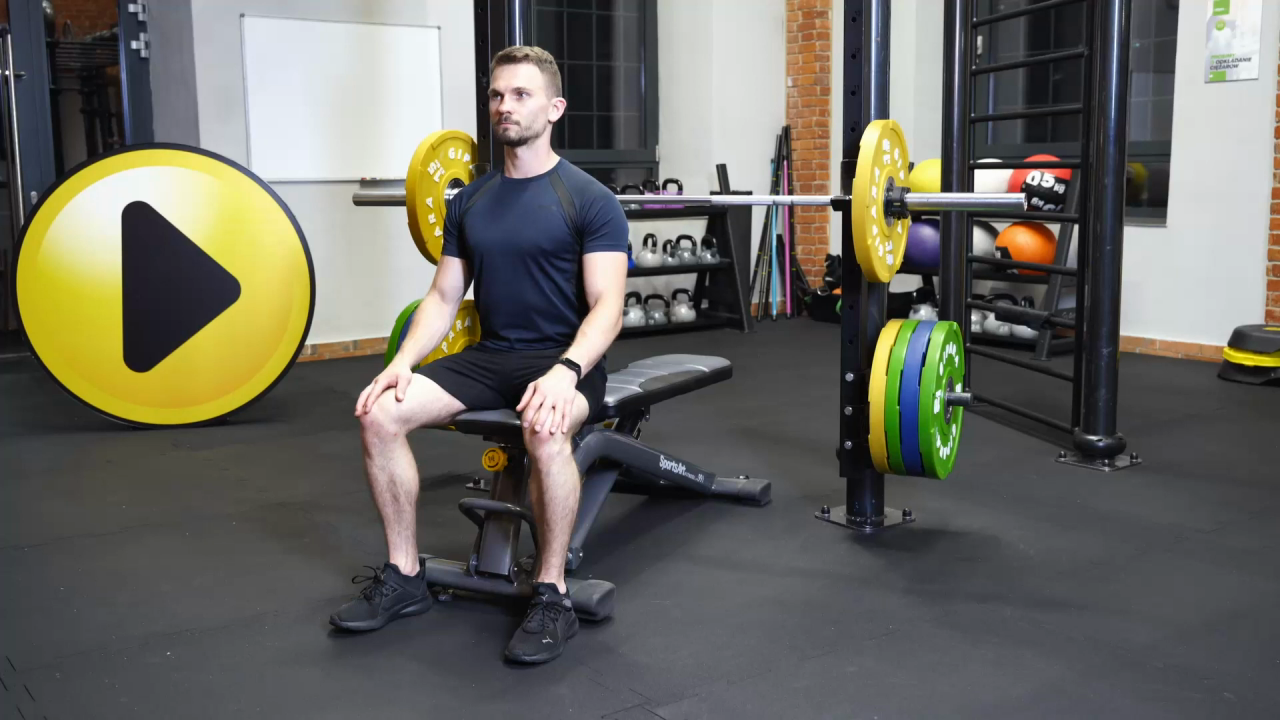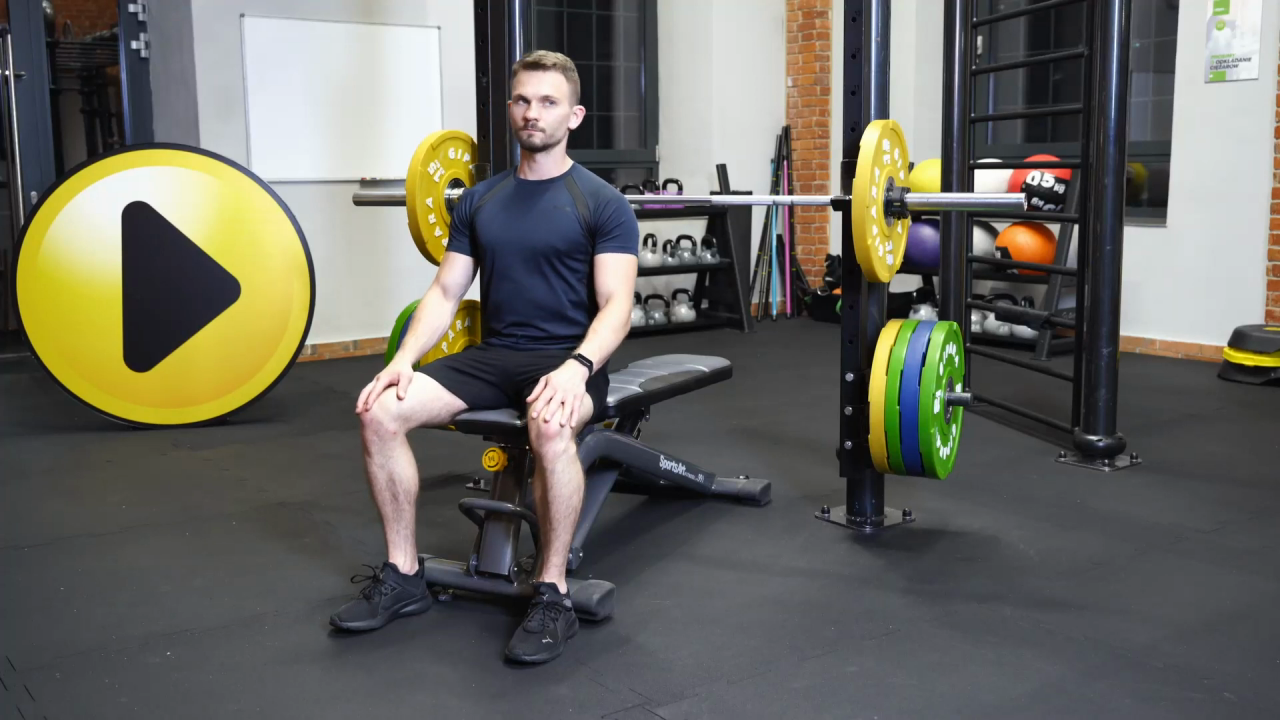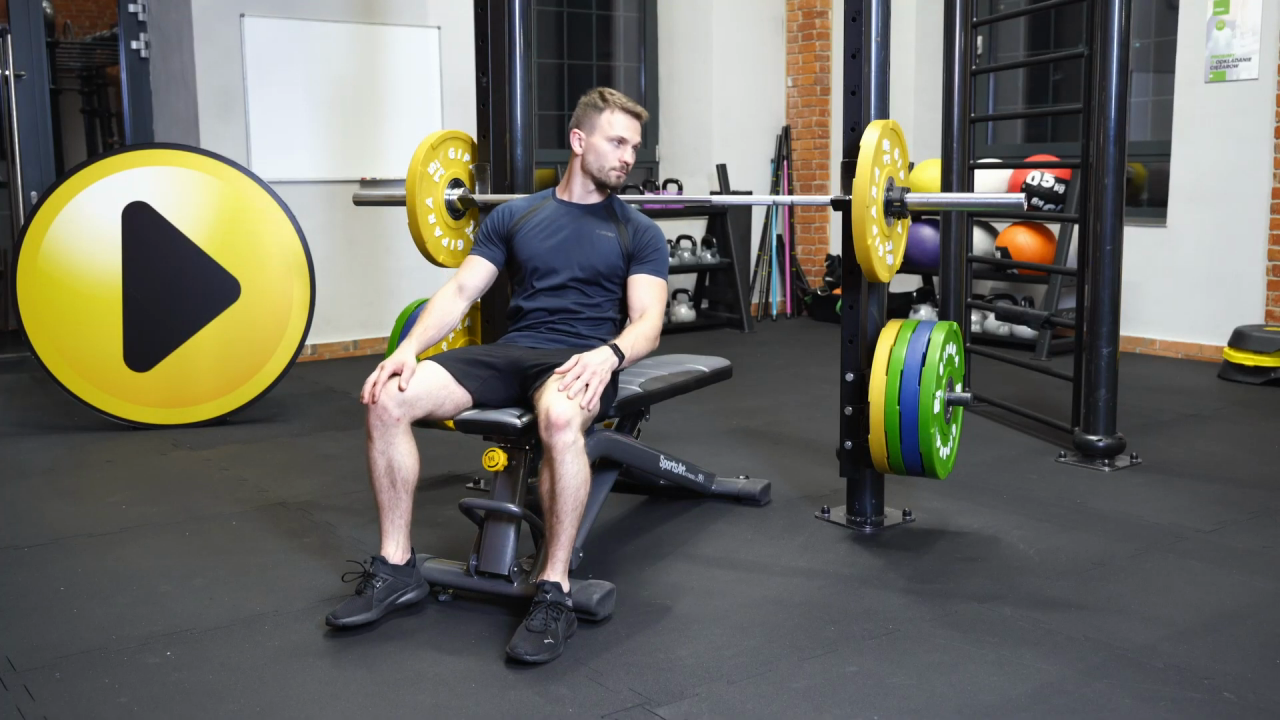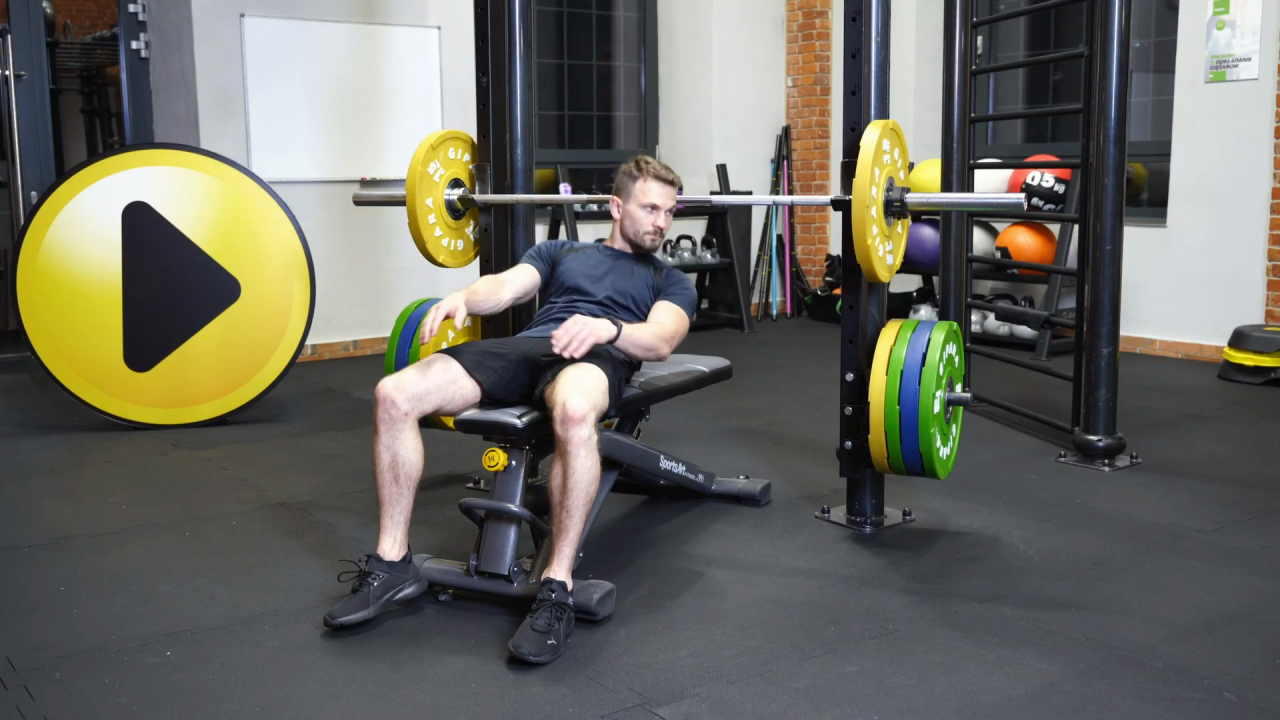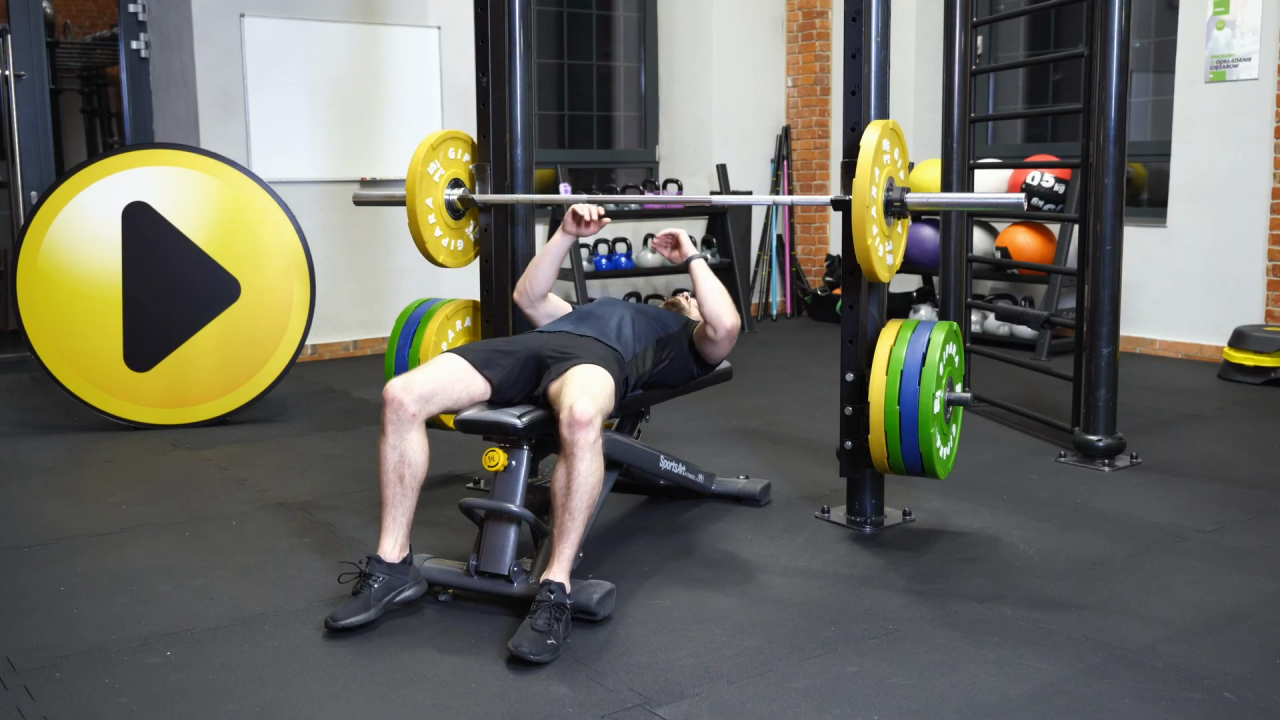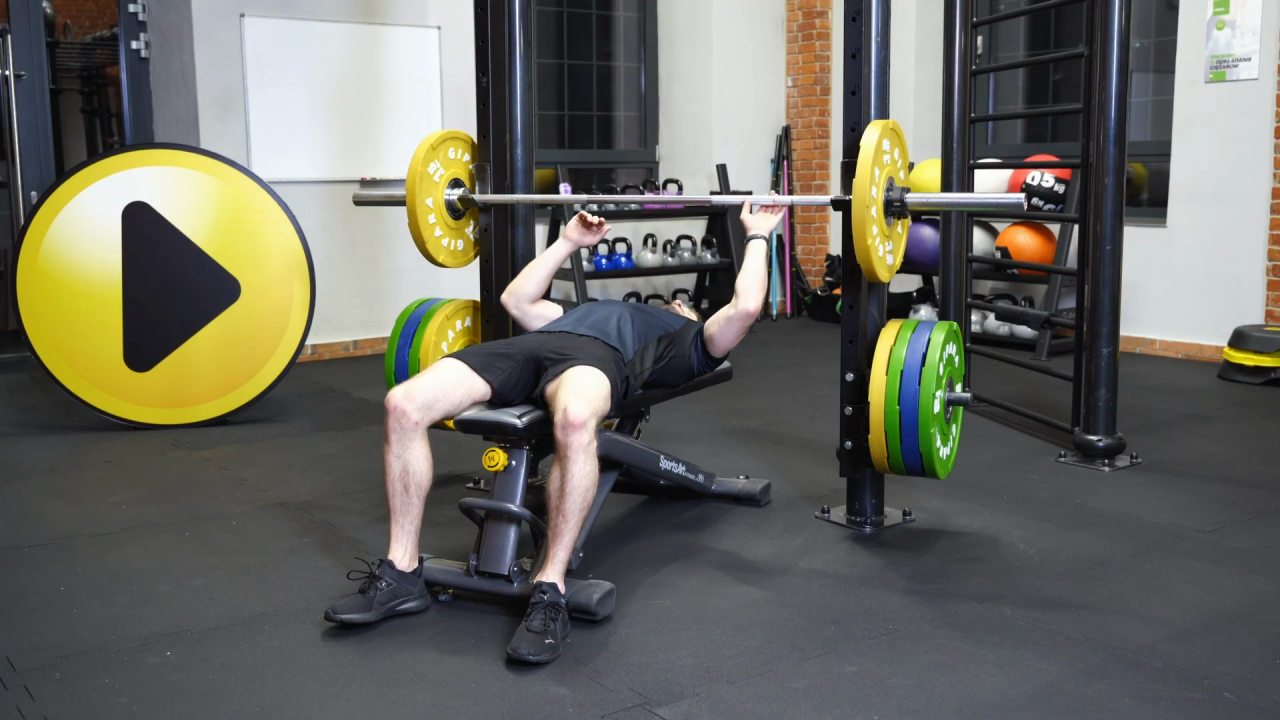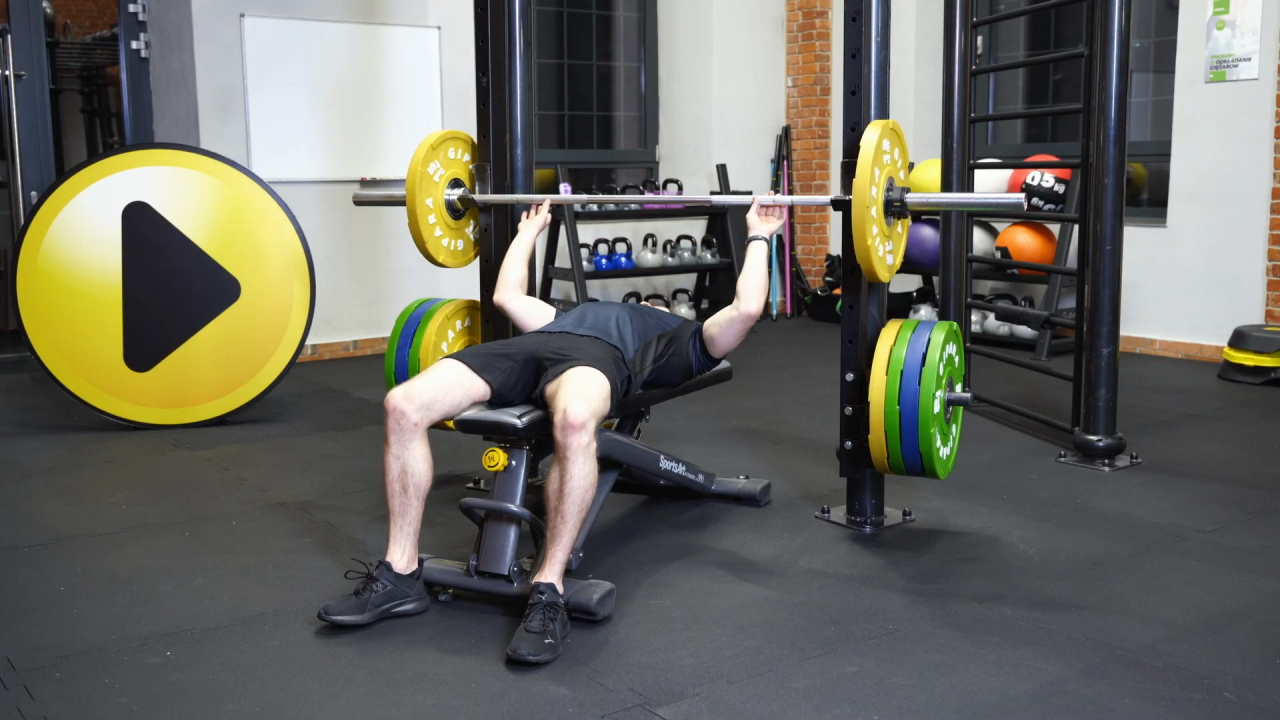
dt=0.7s
person 1, frame 1
left shoulder: (590, 200)
right shoulder: (470, 201)
left elbow: (607, 307)
right elbow: (444, 296)
left wrist: (566, 370)
right wrist: (405, 359)
left hip: (565, 361)
right hip: (489, 357)
left knee: (545, 430)
right knee: (380, 414)
left ankle: (552, 595)
right ankle: (404, 576)
person 1, frame 2
left shoulder: (603, 204)
right shoulder: (480, 200)
left elbow: (616, 306)
right elbow: (445, 292)
left wrist: (577, 366)
right wrist: (404, 358)
left hip: (568, 360)
right hip: (493, 355)
left knee: (550, 427)
right knee: (380, 412)
left ankle: (553, 595)
right ankle: (403, 575)
person 1, frame 3
left shoulder: (639, 233)
right shoulder: (513, 216)
left elbow: (648, 323)
right elbow: (461, 290)
left wrist: (609, 353)
right wrist: (408, 348)
left hip: (580, 361)
right hip: (510, 353)
left knee: (560, 419)
right knee: (387, 401)
left ankle: (555, 593)
right ankle: (397, 566)
person 1, frame 4
left shoulder: (673, 284)
right shoulder: (562, 252)
left elbow: (660, 342)
right elbow: (505, 290)
left wrist: (604, 328)
right wrist: (460, 291)
left hip: (592, 355)
right hip: (522, 347)
left knee: (574, 415)
right knee: (394, 396)
left ankle: (557, 591)
right ankle: (392, 564)
person 1, frame 5
left shoulder: (690, 342)
right shoulder: (600, 308)
left elbow: (727, 325)
right elbow: (530, 296)
left wrist: (692, 257)
right wrist: (568, 234)
left hip: (597, 354)
right hip: (535, 344)
left knee: (581, 419)
right knee: (402, 397)
left ankle: (555, 591)
right ankle: (393, 564)
person 1, frame 6
left shoulder: (689, 342)
right shoulder: (590, 309)
left elbow: (744, 309)
right elbow: (516, 302)
left wrist: (757, 236)
right wrist: (567, 243)
left hip: (598, 354)
right hip: (533, 345)
left knee: (574, 422)
right knee: (403, 405)
left ankle: (550, 591)
right ankle: (401, 573)
person 1, frame 7
left shoulder: (686, 341)
right shoulder: (577, 314)
left elbow: (746, 309)
right elbow: (508, 296)
left wrist: (758, 237)
right wrist: (530, 230)
left hip: (599, 356)
right hip: (534, 345)
left knee: (574, 423)
right knee: (403, 406)
left ankle: (548, 591)
right ankle: (401, 574)
